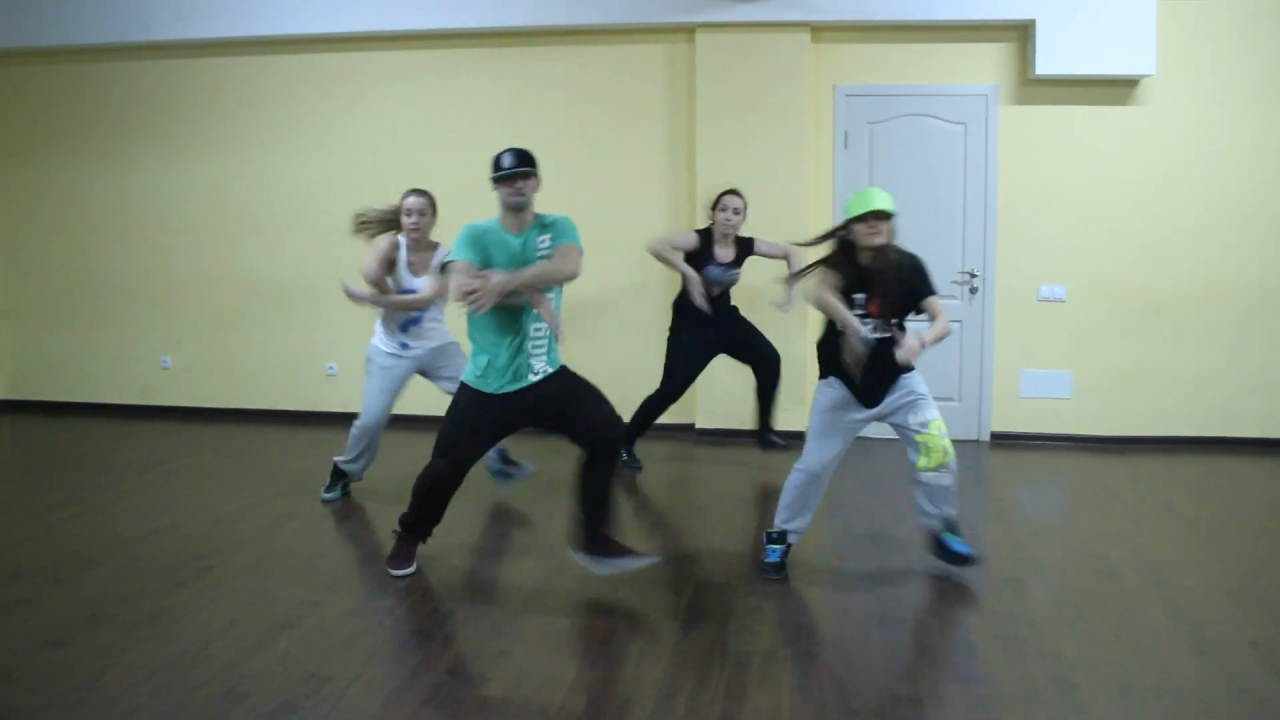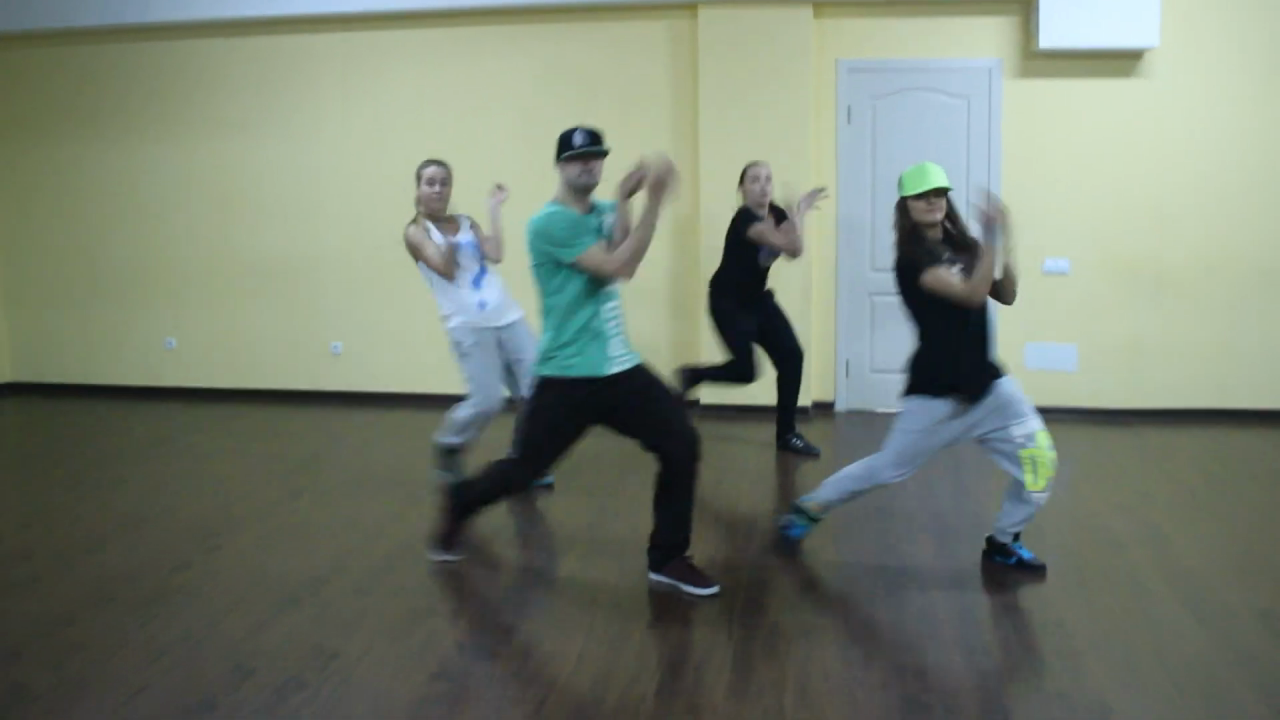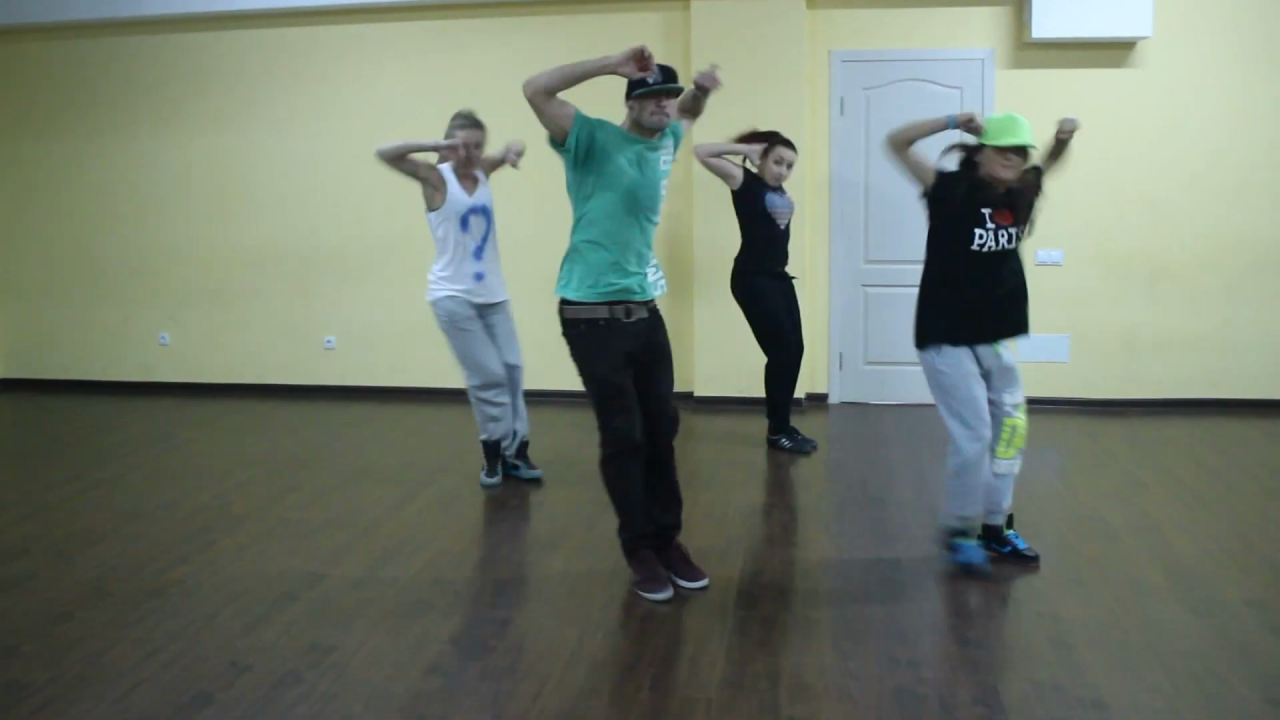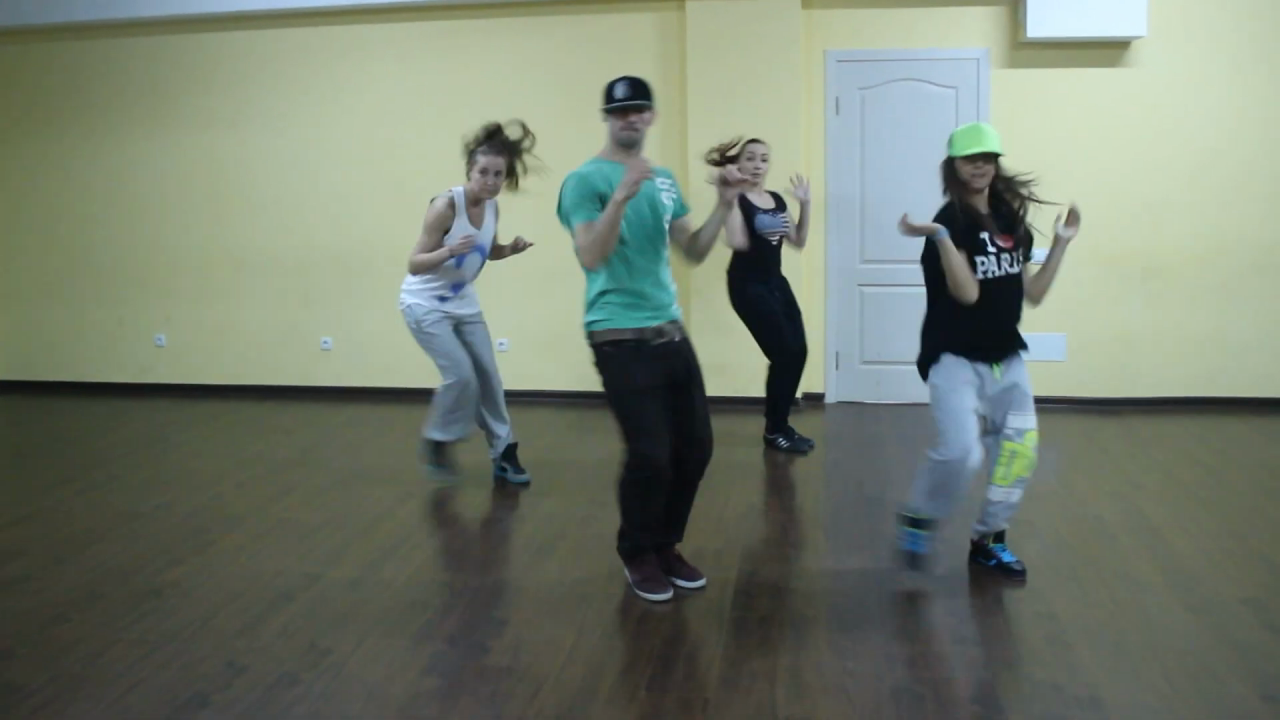
dt=0.3s
person 1, frame 1
left shoulder: (553, 229)
right shoulder: (474, 235)
left elbow: (567, 268)
right elbow: (461, 289)
left wrist: (509, 283)
left hip: (545, 377)
right hip: (486, 385)
left knee: (605, 435)
right knee: (444, 471)
left ankle: (593, 539)
right ankle: (409, 537)
person 1, frame 2
left shoulder: (603, 212)
right shoulder: (548, 223)
left elbow: (624, 249)
right elbow: (619, 268)
left wrist: (633, 201)
right wrist: (651, 201)
left hip: (621, 368)
right hip: (564, 376)
left knee: (681, 444)
right knee: (524, 469)
left ankle: (668, 557)
right ankle: (456, 512)
person 1, frame 3
left shoulder: (664, 136)
right shoulder: (591, 137)
left elbow: (692, 110)
right elbow: (535, 89)
left wrist: (701, 88)
right wrist: (611, 61)
left hip: (641, 306)
right hip: (591, 309)
left knee: (661, 426)
right knee: (623, 432)
left ankle: (666, 541)
right ankle: (638, 550)
person 1, frame 4
left shoulder: (663, 180)
right shoulder: (585, 181)
left elbow: (694, 252)
right elbow: (591, 258)
left wrist: (725, 201)
right wrist: (623, 194)
left hip: (669, 332)
right hip: (620, 336)
left knee: (695, 447)
right knee: (651, 454)
left ankle: (662, 546)
right ankle: (637, 555)
person 2, frame 1
left shoulder: (907, 267)
right shoulder: (838, 265)
left elbow: (942, 321)
right elbow: (817, 290)
left wrist: (917, 341)
right wrist: (854, 334)
left hip: (896, 375)
right hip: (843, 379)
left knee: (936, 449)
right knee: (816, 463)
left ankle: (942, 530)
right ankle: (780, 538)
person 2, frame 2
left shoulder: (963, 243)
right shoulder: (912, 257)
left elbow: (1007, 295)
right elbow: (972, 292)
left wrist: (1001, 249)
right wrist: (994, 236)
left hip: (986, 380)
right hip: (938, 389)
left knee: (1039, 459)
right knee: (888, 468)
left ankle: (1003, 542)
right ankle: (808, 510)
person 2, frame 3
left shoulder: (1015, 194)
right shoulder: (949, 189)
left elbow: (1052, 159)
right elbow: (896, 142)
left wrist: (1063, 138)
right wrist: (957, 122)
left hip: (991, 338)
right hip: (947, 339)
left knee: (1010, 427)
right knee: (971, 437)
left ankle: (997, 528)
right ankle: (960, 532)
person 2, frame 4
left shoulder: (1010, 222)
right shoulder: (948, 223)
left elbow: (1033, 295)
right elbow: (967, 295)
left wrist: (1060, 244)
right wrist: (940, 237)
left hip: (1005, 360)
right hip: (955, 358)
left knee: (1018, 452)
right knee: (957, 454)
left ankle: (988, 540)
right ankle: (918, 521)
person 3, frame 1
left shoulder: (444, 255)
right shoulder: (390, 245)
left elbow: (430, 296)
right elbow: (369, 274)
left wrist: (373, 298)
left hip: (434, 347)
right hip: (389, 351)
right knee: (371, 420)
left ankle: (497, 458)
right ankle: (343, 473)
person 3, frame 2
left shoulder: (466, 223)
right shoulder: (416, 231)
left elbow: (494, 256)
right elbow: (447, 270)
left wrist: (494, 209)
right wrist: (425, 219)
left hip: (509, 319)
right hip: (470, 326)
left knee: (537, 387)
right knee: (487, 401)
right ankle: (449, 447)
person 3, frame 3
left shoulder: (480, 171)
right shoulder: (436, 178)
left elbow: (509, 155)
right elbow: (385, 154)
left wrist: (513, 151)
right wrist: (436, 146)
left hip: (492, 294)
right hip: (452, 297)
left knee: (511, 369)
right knee: (489, 373)
left ankle: (514, 450)
right ankle: (493, 449)
person 3, frame 4
left shoulder: (492, 207)
right shoulder: (445, 206)
right elbow: (414, 265)
left wrist: (512, 248)
right wrist: (447, 251)
left hip: (463, 307)
right hip: (424, 305)
left knee: (488, 378)
right knee: (461, 379)
left ankle: (504, 453)
right ankle: (438, 444)
person 4, frame 1
left shoulder: (746, 244)
right shoulder: (700, 238)
left elbow: (790, 253)
right elbow: (656, 246)
left wrist: (789, 288)
right wrist: (689, 274)
left hip: (725, 320)
right hip: (691, 325)
left knee: (769, 361)
right knee: (669, 391)
left ankle: (764, 429)
right ankle: (626, 444)
person 4, frame 2
left shoulder: (777, 213)
right shoulder: (747, 221)
left elbow: (795, 251)
right elbow: (787, 243)
left wrist: (795, 218)
right wrist: (800, 212)
left hip: (758, 300)
right hip: (729, 302)
left knee: (792, 358)
right knee: (745, 371)
left ankle: (786, 433)
right ankle: (691, 376)
person 4, frame 3
left shoulder: (775, 183)
right shoulder: (745, 181)
left elbow: (785, 162)
right elbow: (702, 152)
left wrist: (776, 157)
right wrist: (745, 147)
left hip: (776, 277)
right hip: (750, 278)
left knee: (793, 350)
right knee: (781, 351)
left ankle: (783, 426)
right ankle: (777, 431)
person 4, frame 4
left shoulder: (777, 200)
right shoulder: (736, 201)
left elbow: (798, 241)
right elbow: (737, 244)
left wrist: (804, 203)
right wrist: (732, 196)
left hip: (776, 282)
right hip: (748, 286)
left knee: (798, 352)
right knee: (785, 354)
left ankle: (781, 425)
right ankle: (774, 430)
